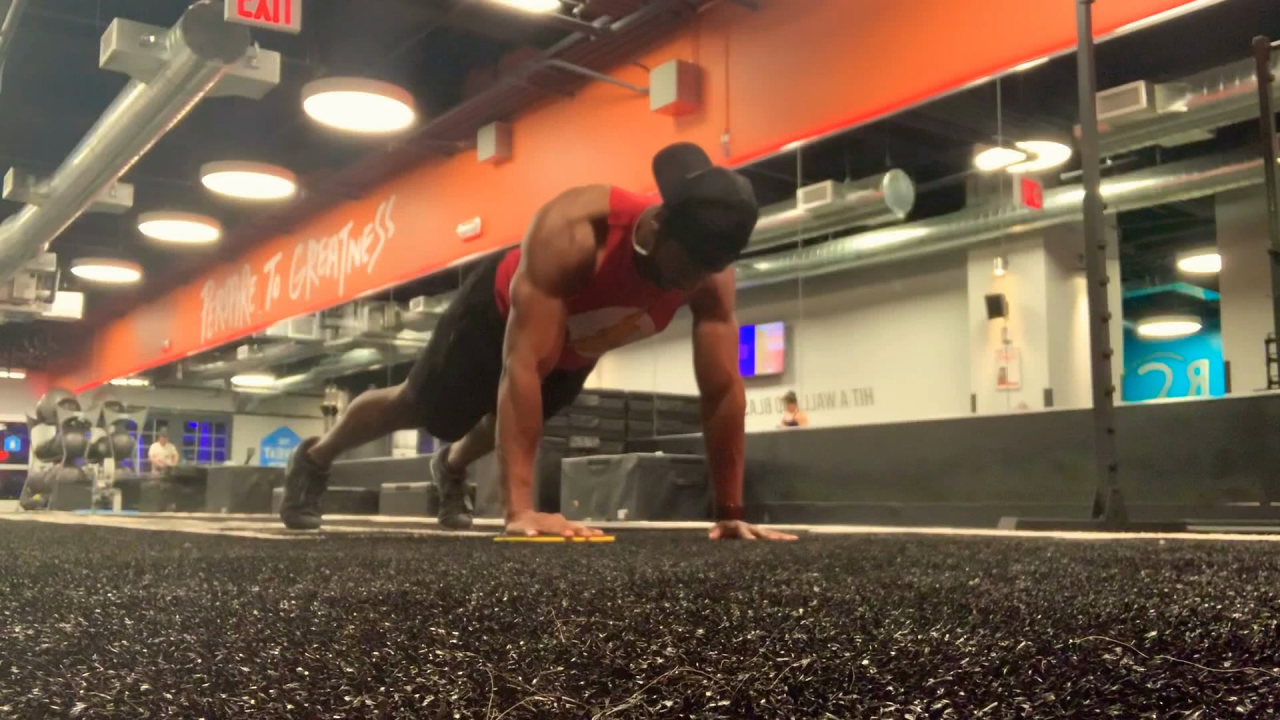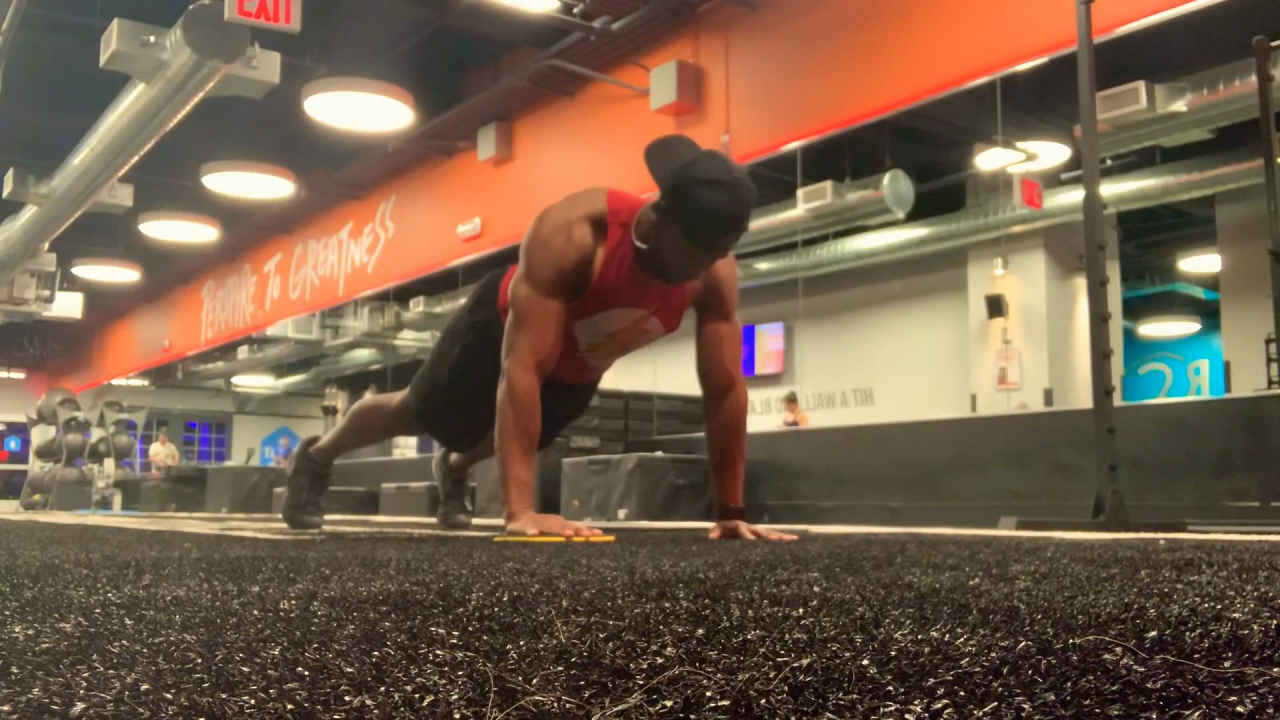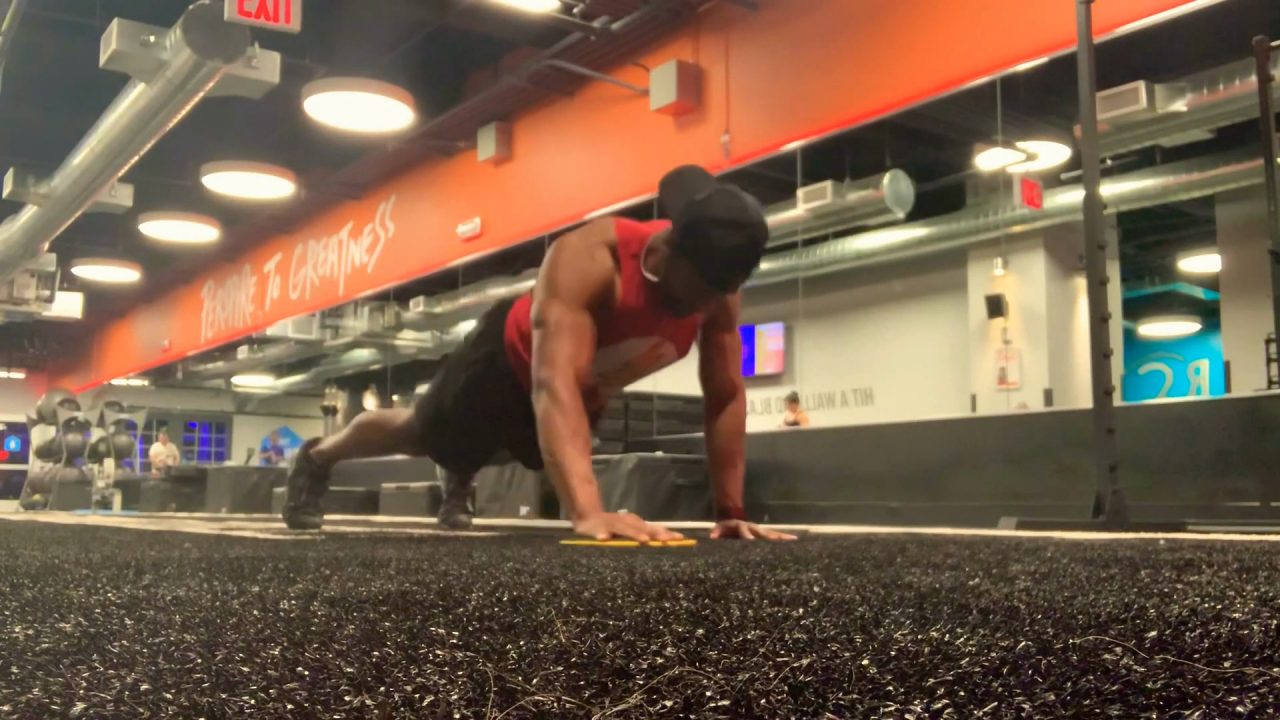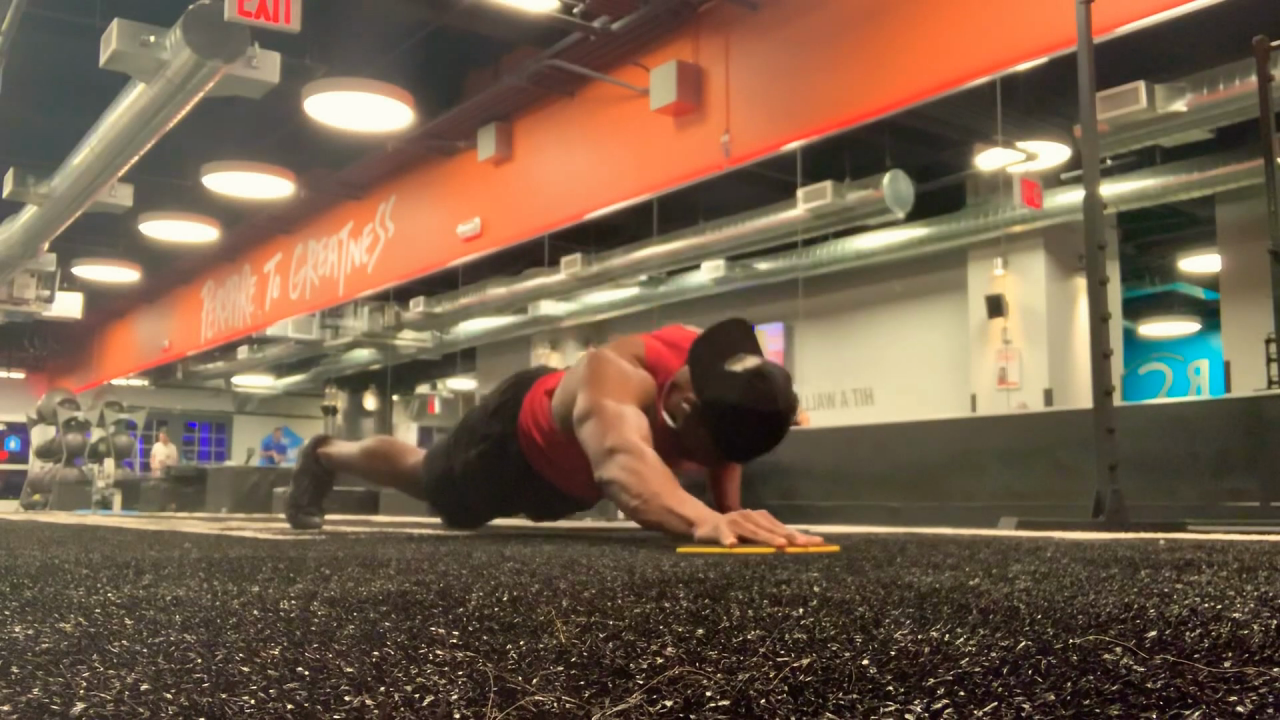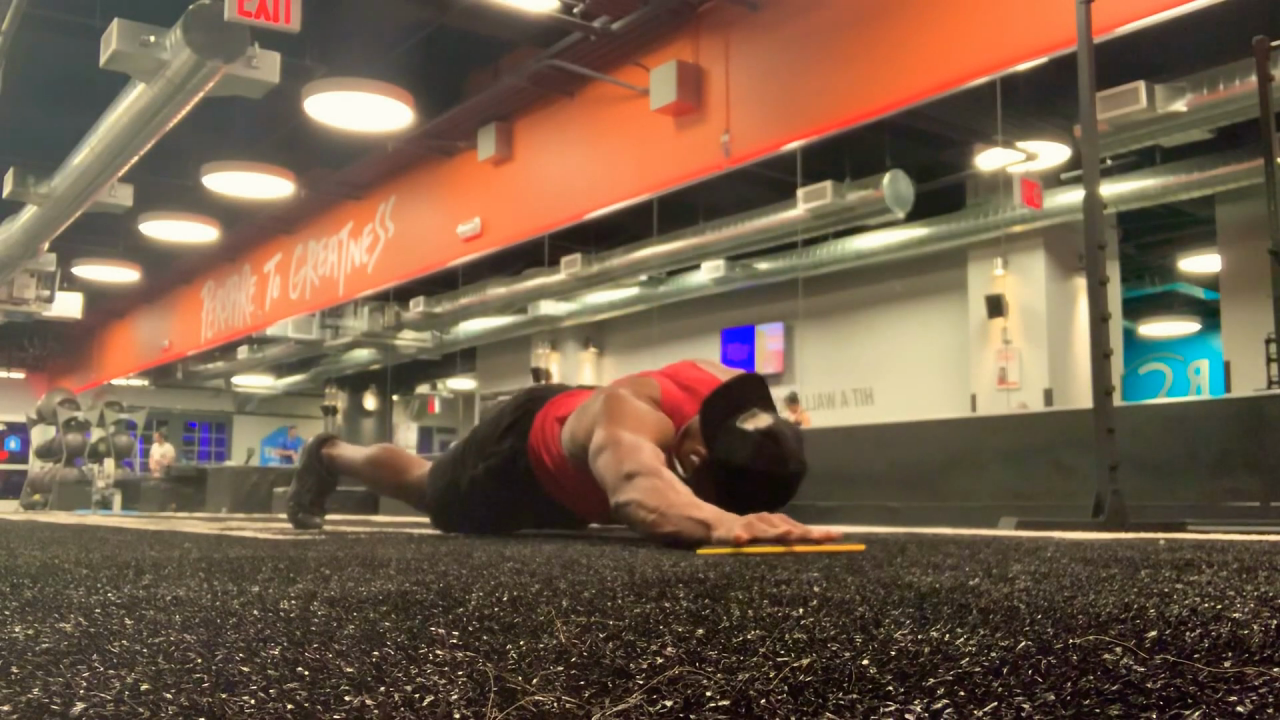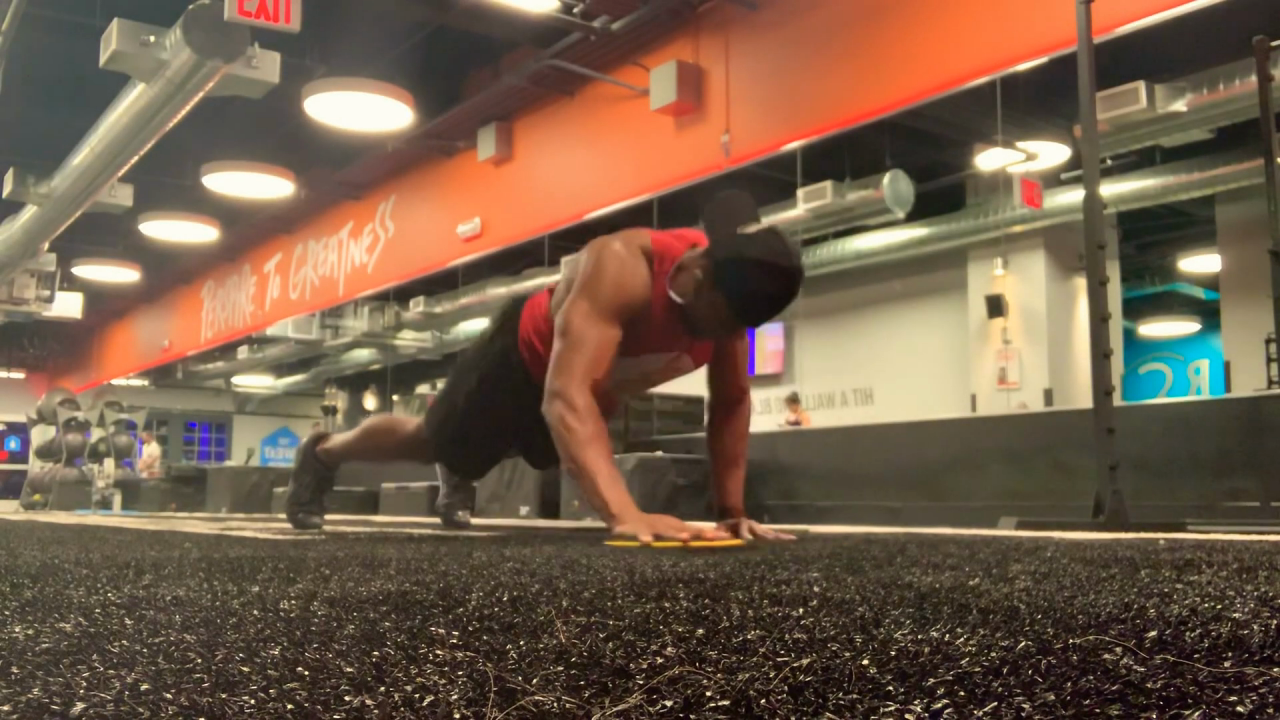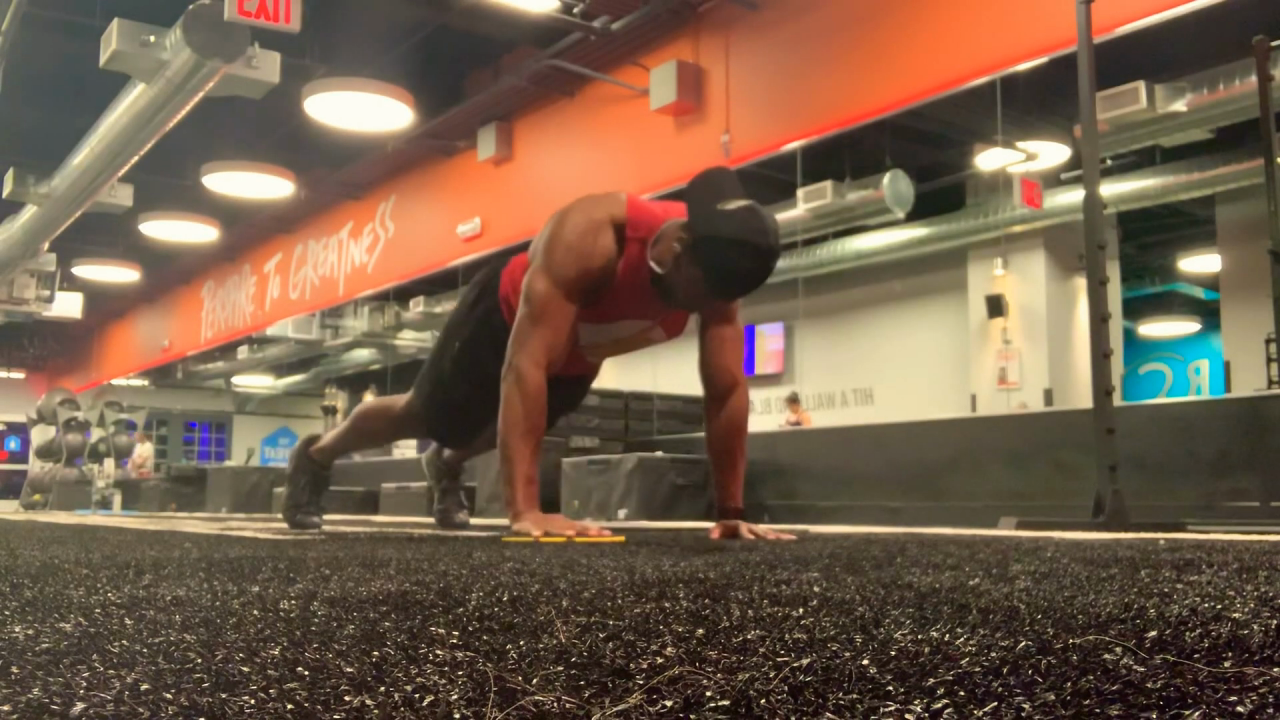
dt=0.7s
person 1, frame 1
left shoulder: (709, 273)
right shoulder: (572, 230)
left elbow: (722, 387)
right elbow: (522, 367)
left wrist: (730, 512)
right wrist: (520, 508)
left hip: (576, 353)
right hip: (498, 315)
left knee: (510, 420)
right knee: (415, 408)
left ankle: (452, 468)
right ankle: (314, 459)
person 1, frame 2
left shoulder: (714, 273)
right shoulder: (570, 234)
left elbow: (725, 387)
right elbow: (521, 368)
left wrist: (731, 511)
right wrist: (519, 510)
left hip: (580, 369)
right hip: (500, 330)
left knee: (522, 432)
right knee: (415, 414)
left ankle: (453, 470)
right ankle: (316, 457)
person 1, frame 3
left shoulder: (713, 285)
right shoulder: (587, 261)
left elbow: (726, 398)
right elbow: (553, 388)
left wrist: (730, 509)
right wrist: (588, 512)
left hip: (591, 387)
right hip: (507, 364)
left knee: (520, 453)
right knee: (417, 435)
left ankle: (458, 484)
right ankle: (317, 460)
person 1, frame 4
left shoulder: (719, 382)
right shoulder: (619, 377)
left elbow: (727, 444)
right elbow: (621, 461)
left wrist: (731, 514)
right wrist: (704, 520)
right hip: (519, 440)
right knee: (424, 477)
right ankle: (324, 456)
person 1, frame 5
left shoulder: (735, 402)
right shoulder: (632, 416)
right elbow: (638, 486)
left wrist: (734, 518)
right wrist: (725, 524)
left hip: (577, 465)
right hip: (527, 453)
right knee: (426, 488)
right ankle: (330, 456)
person 1, frame 6
left shoulder: (726, 291)
right shoulder: (621, 269)
left elbow: (731, 403)
right elbow: (565, 397)
left wrist: (731, 512)
right wrist: (624, 513)
left hip: (596, 388)
right hip: (523, 362)
right knee: (426, 440)
left ankle: (455, 480)
right ankle: (323, 454)
person 1, frame 7
left shoulder: (712, 264)
right shoulder: (590, 234)
left elbow: (727, 390)
right elbow: (525, 366)
left wrist: (731, 510)
right wrist: (524, 509)
left hip: (578, 357)
right hip: (501, 322)
left knee: (504, 429)
right knee: (421, 415)
left ankle: (446, 466)
right ankle: (315, 457)
